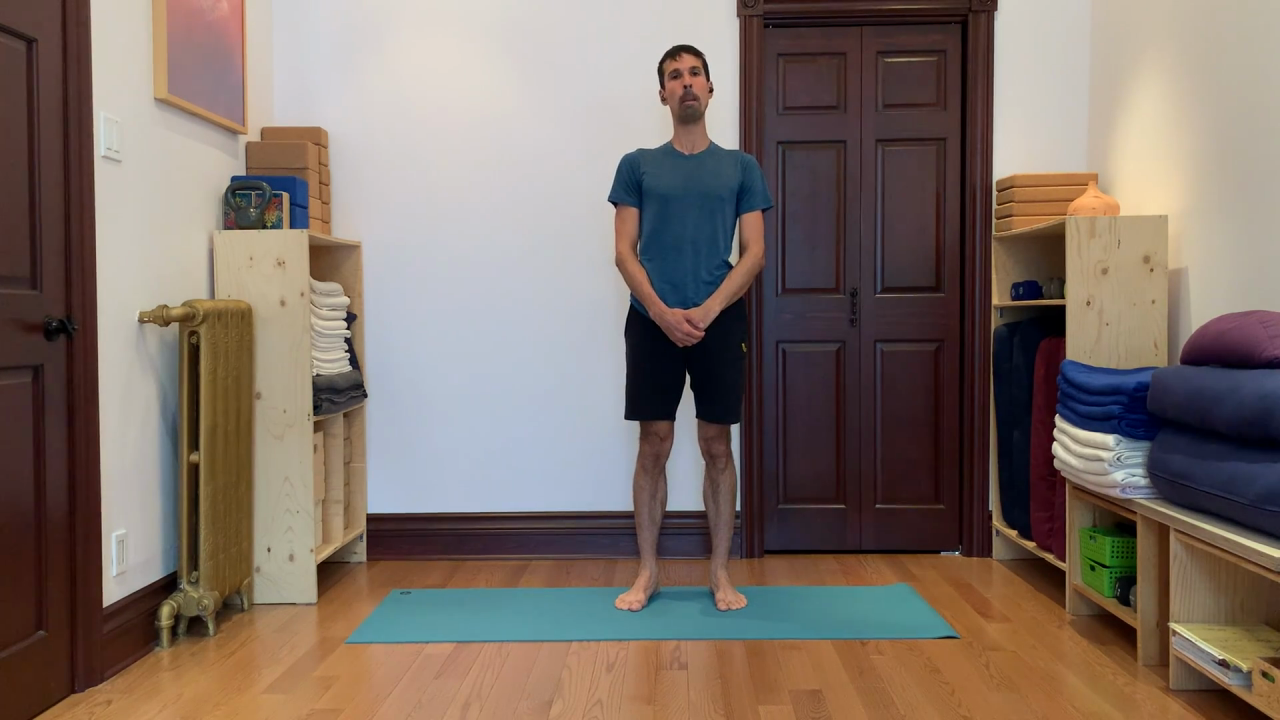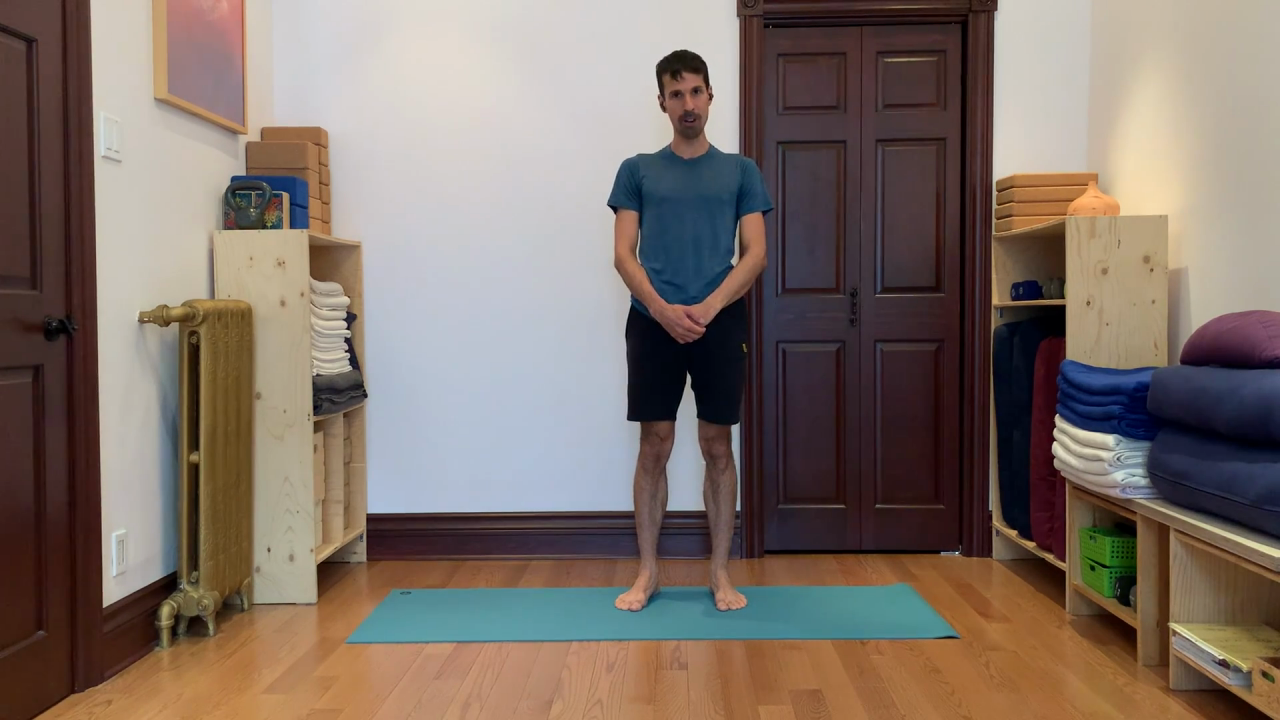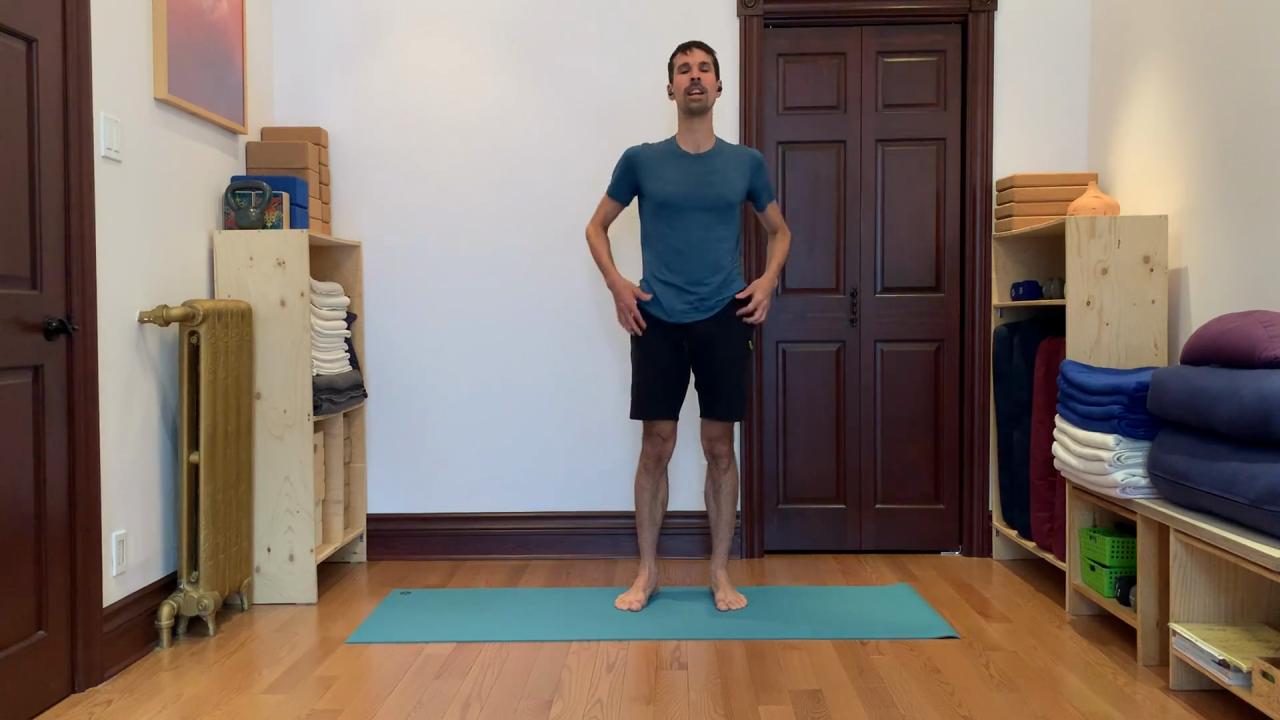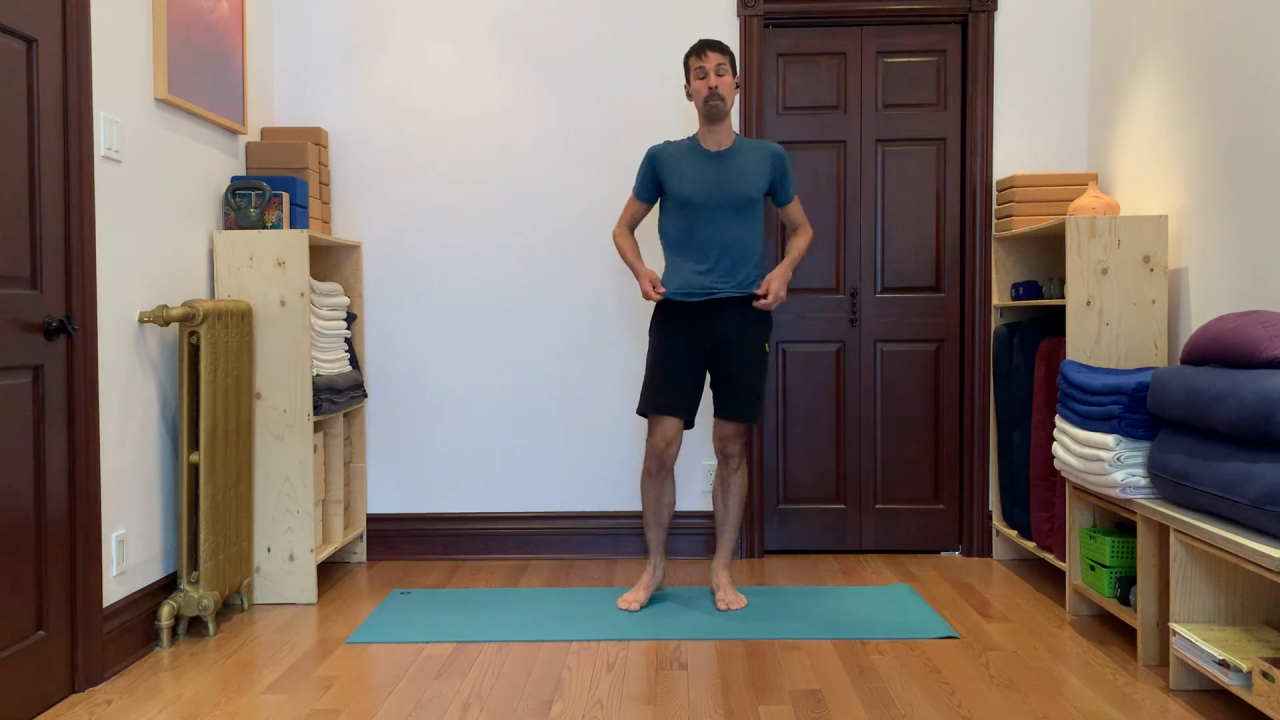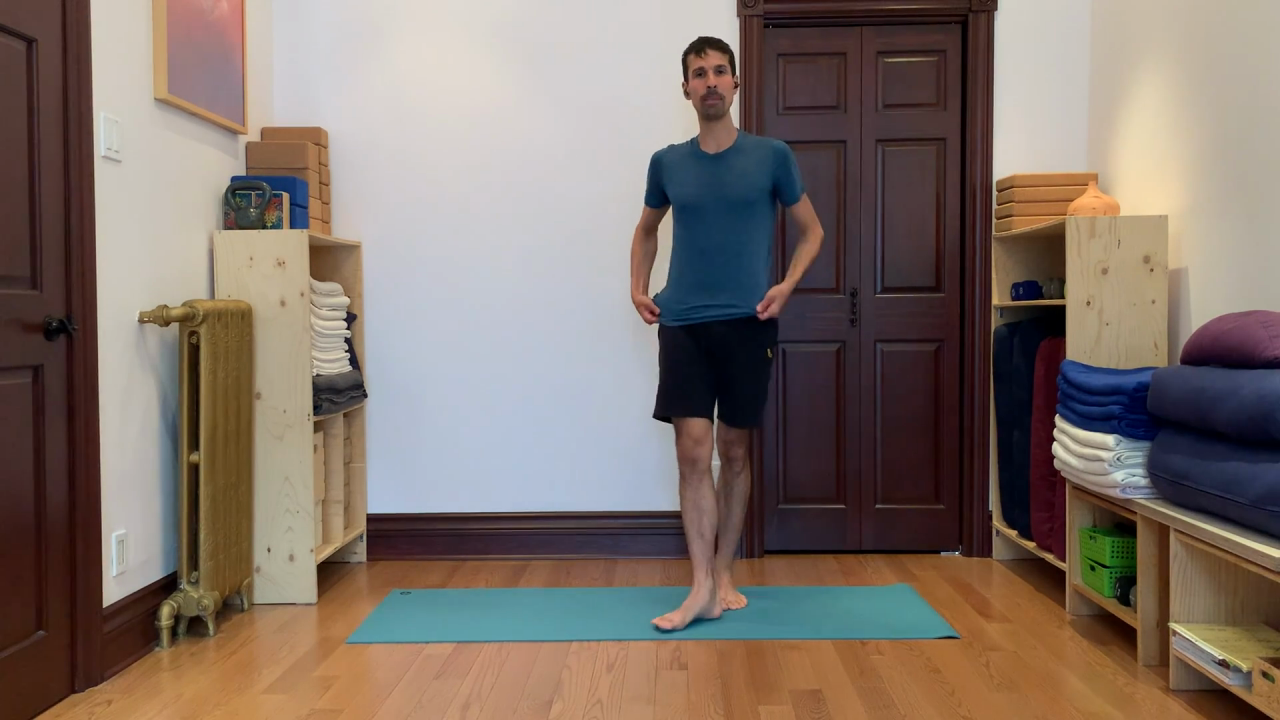
dt=0.4s
person 1, frame 1
left shoulder: (740, 166)
right shoulder: (637, 165)
left elbow: (753, 253)
right elbow: (625, 252)
left wrist: (706, 311)
right wrist: (662, 312)
left hip: (720, 322)
right hip: (652, 322)
left knee: (717, 447)
right knee: (653, 446)
left ankle: (719, 571)
right ankle: (647, 570)
person 1, frame 2
left shoulder: (740, 170)
right shoulder: (637, 170)
left elbow: (755, 254)
right elbow: (624, 255)
left wrist: (707, 308)
right wrist: (663, 310)
left hip: (720, 322)
right hip: (653, 322)
left knee: (717, 447)
right knee: (654, 446)
left ankle: (720, 571)
right ankle: (648, 570)
person 1, frame 3
left shoulder: (746, 162)
right shoulder: (641, 160)
left elbow: (780, 232)
right elbow: (596, 227)
left wrist: (768, 280)
right wrist: (616, 283)
left hip: (724, 321)
right hip: (658, 322)
left knee: (720, 447)
right knee: (656, 447)
left ankle: (721, 570)
right ankle: (648, 571)
person 1, frame 4
left shoulder: (769, 157)
right shoulder: (663, 158)
left elbow: (801, 229)
right elbow: (624, 228)
left wrist: (782, 272)
right wrist: (641, 273)
left hip: (743, 318)
right hip: (678, 317)
left knee: (732, 448)
right knee: (661, 446)
left ankle: (721, 570)
right ankle: (654, 566)
person 1, frame 5
left shoulder: (771, 155)
right shoulder: (667, 162)
left elbow: (811, 230)
right elbow: (646, 230)
left wrist: (787, 283)
right wrist: (638, 287)
left hip: (747, 324)
right hip: (682, 324)
left knee: (734, 451)
right knee: (692, 451)
left ankle: (723, 571)
right ankle: (702, 588)
